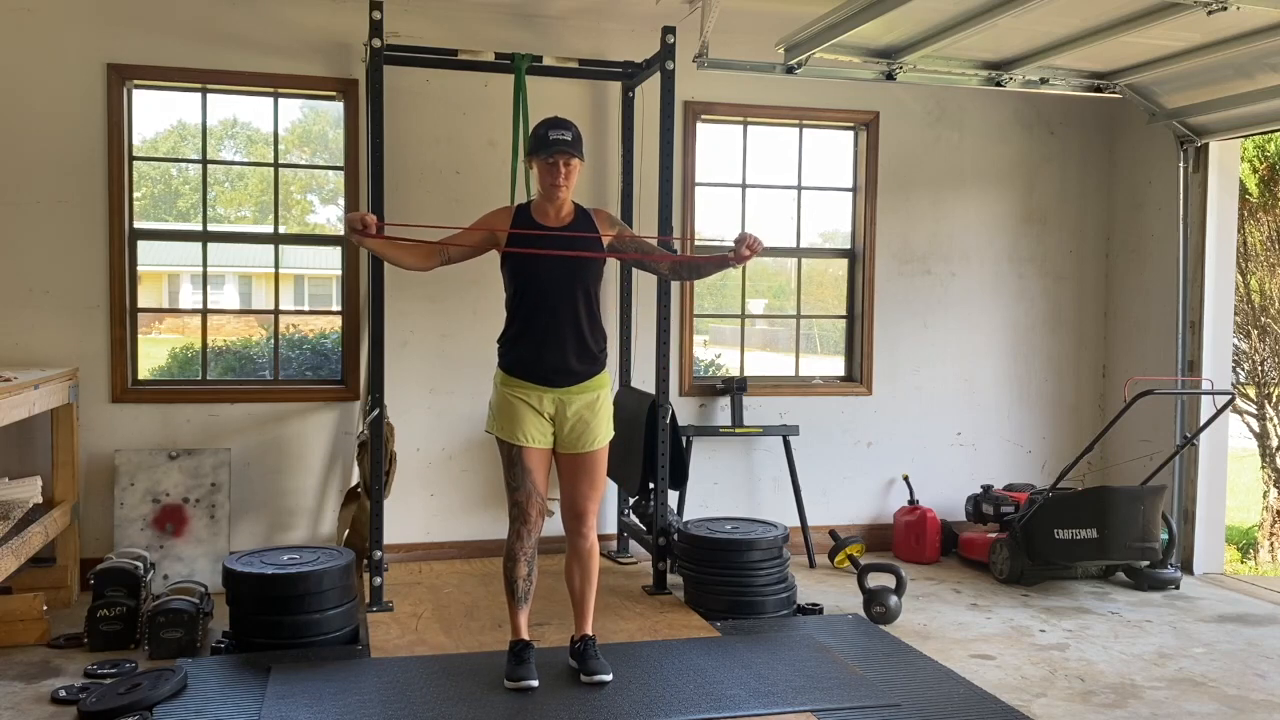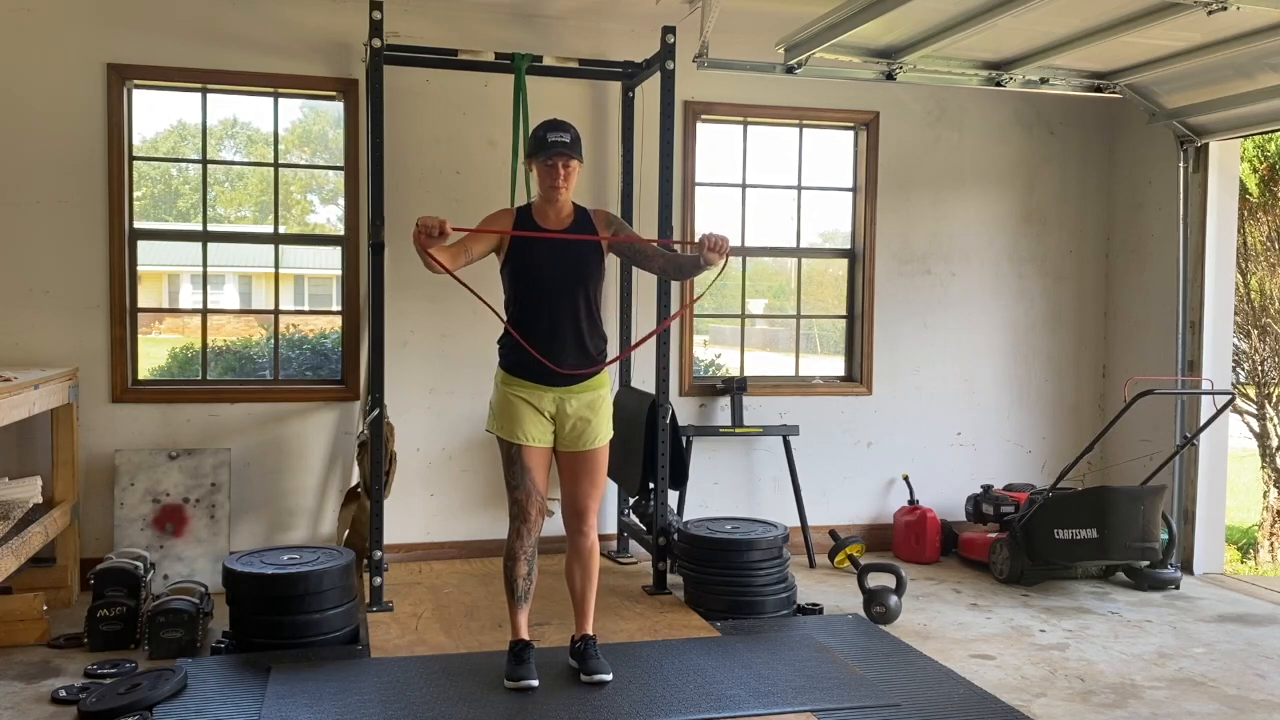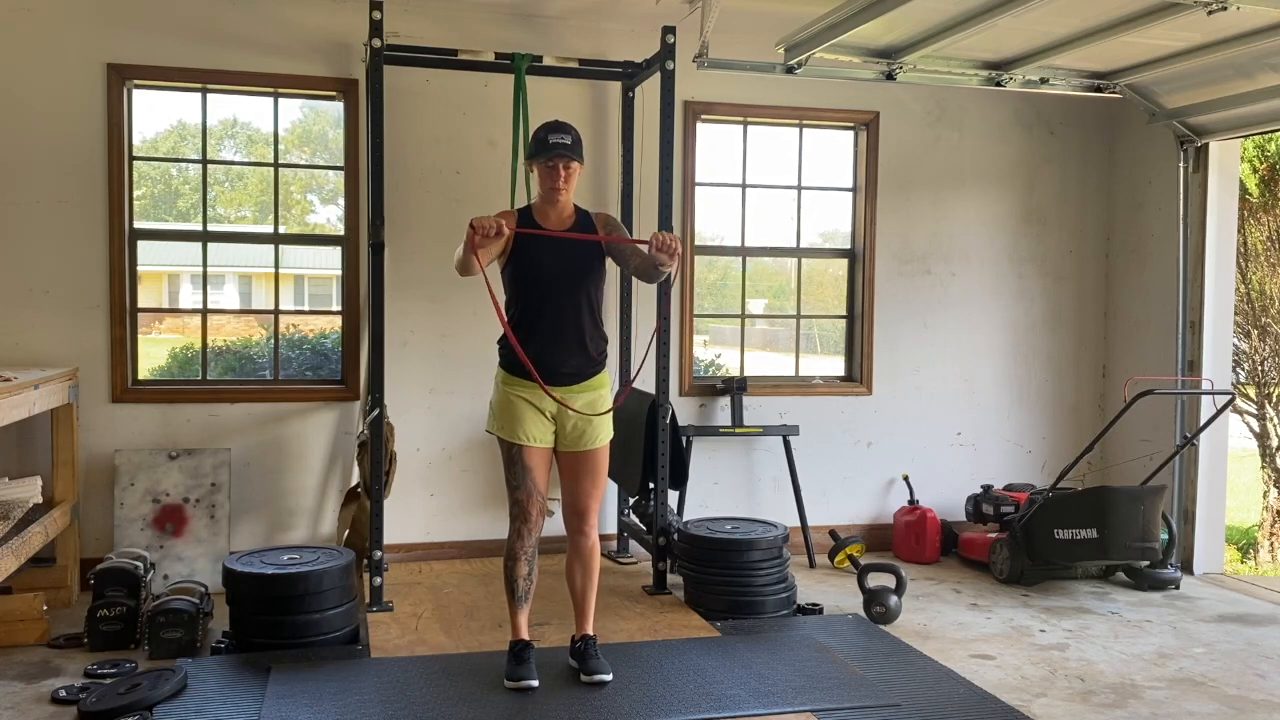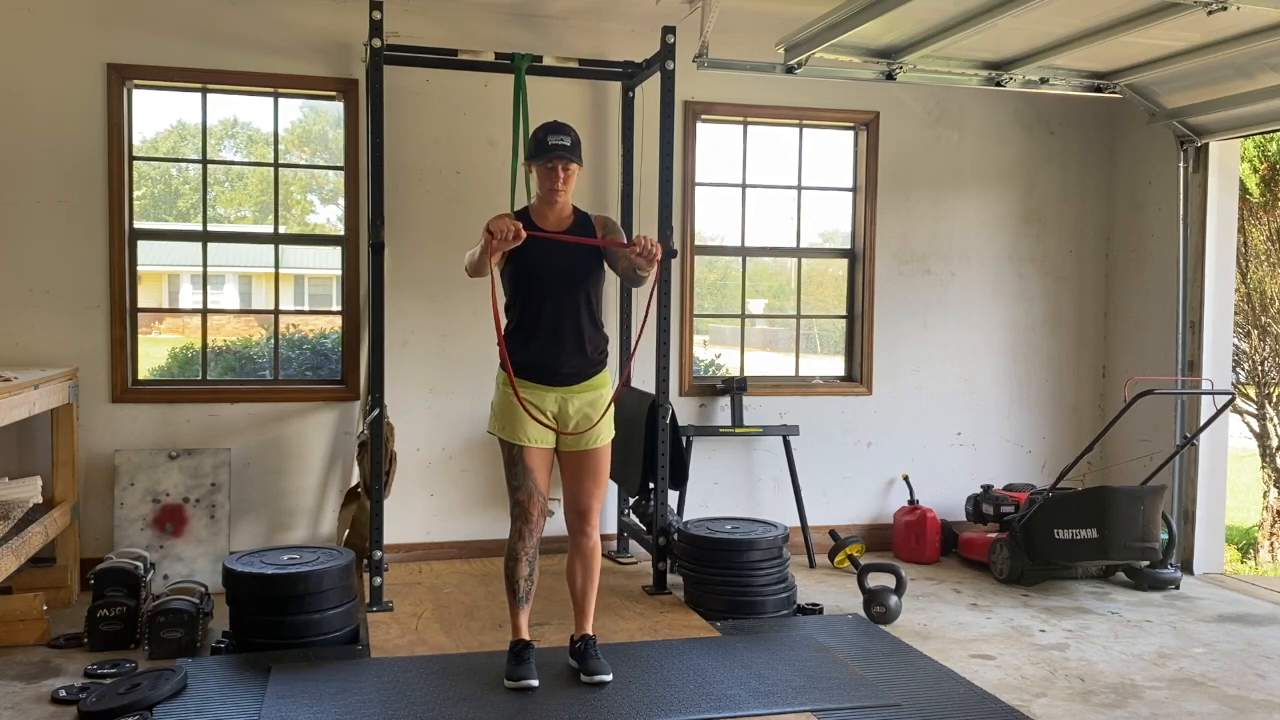
dt=0.4s
person 1, frame 1
left shoulder: (601, 225)
right shoulder: (504, 223)
left elbow: (669, 265)
right elbow: (430, 256)
left wrist: (729, 257)
right wrist: (369, 240)
left hip: (587, 391)
right hip: (521, 391)
left knee: (583, 523)
right knee: (525, 521)
left ankle: (584, 639)
right ankle: (519, 642)
person 1, frame 2
left shoulder: (602, 226)
right shoulder: (506, 224)
left elbow: (664, 264)
right elbow: (448, 260)
left wrist: (704, 258)
right wrist: (426, 243)
left hip: (587, 390)
right hip: (522, 390)
left knee: (584, 522)
right knee: (526, 520)
left ankle: (584, 637)
right ankle: (520, 642)
person 1, frame 3
left shoulder: (601, 227)
right shoulder: (509, 225)
left elbow: (644, 269)
right elbow: (466, 267)
left wrist: (664, 258)
right wrist: (472, 243)
left hip: (588, 391)
right hip: (524, 390)
left knee: (585, 522)
right knee: (526, 520)
left ankle: (584, 638)
right ankle: (520, 642)
person 1, frame 4
left shoulder: (600, 228)
right shoulder: (509, 225)
left elbow: (631, 273)
right elbow: (473, 267)
left wrist: (645, 262)
right wrist: (491, 246)
left hip: (590, 390)
right hip: (524, 391)
left knee: (586, 522)
right knee: (527, 520)
left ankle: (584, 638)
right ankle: (520, 642)
